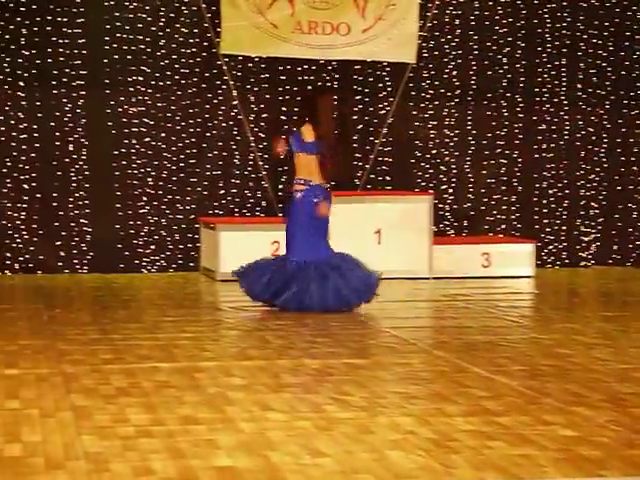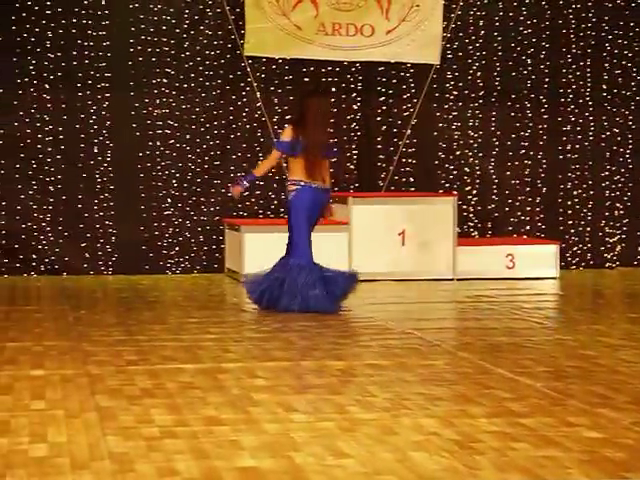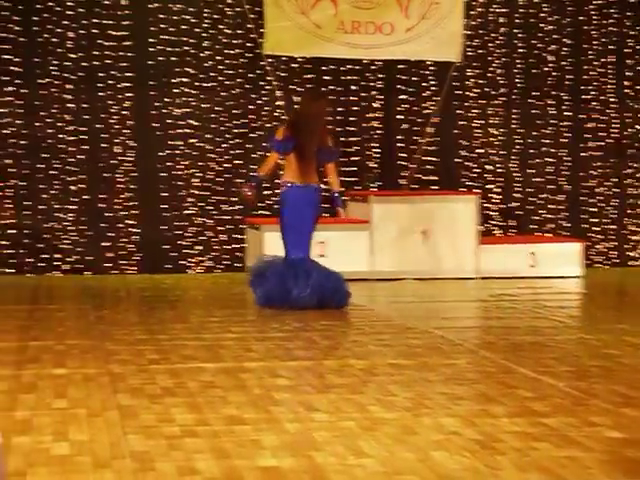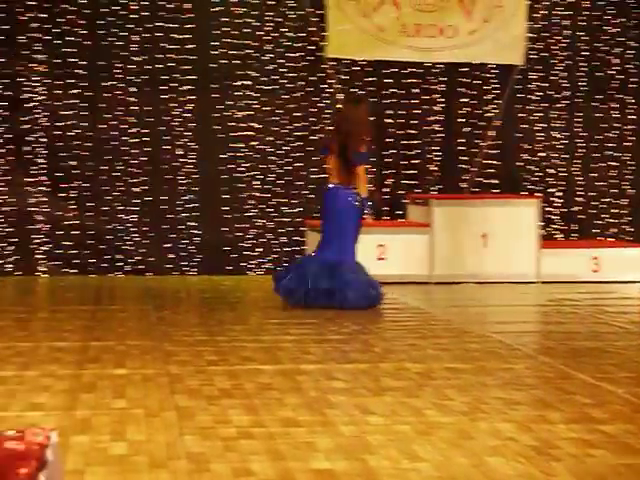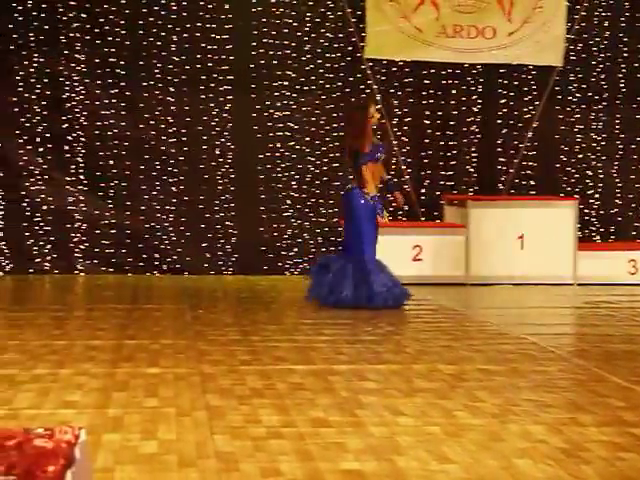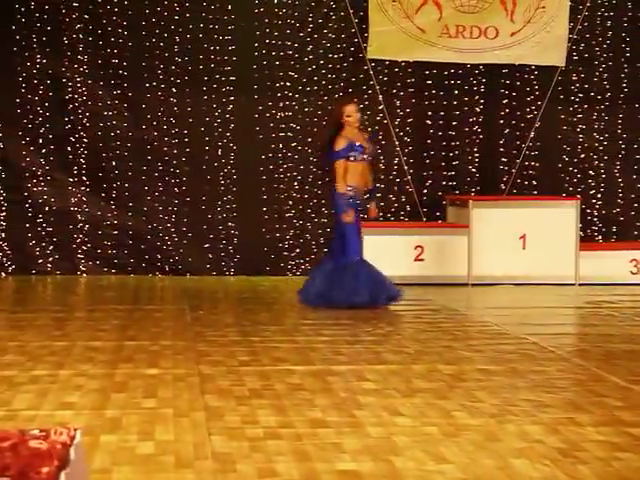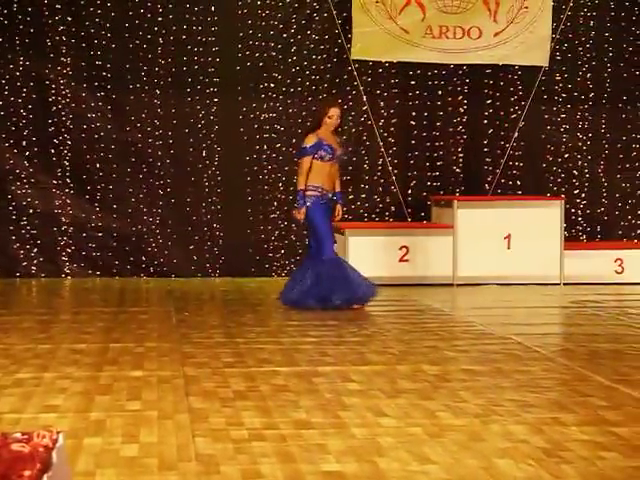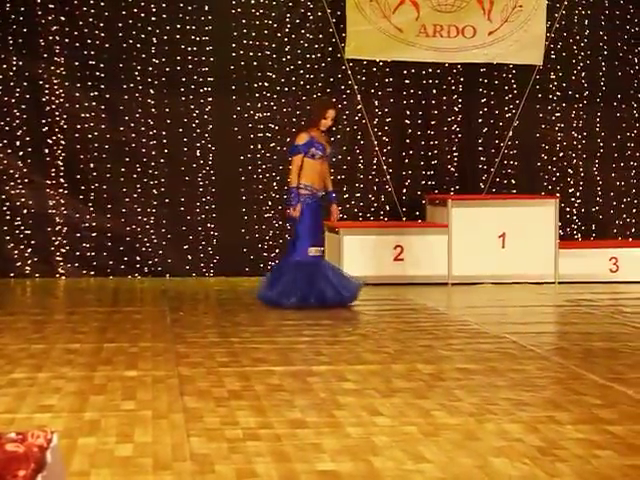
dt=0.3s
person 1, frame 1
left shoulder: (306, 129)
right shoulder: (321, 131)
left elbow: (313, 165)
left wrist: (321, 199)
right wrist: (287, 148)
left hip: (305, 191)
right hip: (319, 192)
left knee: (298, 246)
right knee: (317, 246)
left ankle: (294, 296)
right ankle: (345, 290)
person 1, frame 2
left shoulder: (292, 131)
right shoulder: (323, 134)
left elbow: (271, 160)
left wrist: (244, 181)
right wrist: (328, 198)
left hip: (298, 192)
right hip: (319, 193)
left knee: (300, 247)
right knee: (298, 245)
left ankle: (307, 296)
person 1, frame 3
left shoulder: (286, 131)
right shoulder: (324, 138)
left elbow: (271, 161)
right elbow: (331, 172)
left wrist: (253, 183)
right wrist: (338, 202)
left hip: (290, 192)
right hip: (312, 193)
left knee: (294, 246)
right knee: (301, 244)
left ankle: (315, 288)
right ankle: (301, 291)
person 1, frame 4
left shoulder: (335, 137)
right shoulder: (360, 143)
right elbow: (360, 178)
right wrist: (366, 207)
left hip: (331, 193)
right hip: (350, 197)
left knee: (328, 246)
right knee: (345, 249)
left ankle: (312, 287)
right ankle: (347, 294)
person 1, frame 5
left shoulder: (367, 139)
right shoulder: (364, 144)
left elbow: (377, 169)
right elbow: (368, 179)
left wrist: (393, 188)
right wrist: (379, 209)
left hip: (357, 196)
right hip: (362, 198)
left knee: (353, 248)
right knee: (365, 250)
left ankle: (340, 291)
right ankle: (369, 295)
person 1, frame 6
left shoulder: (364, 137)
right shoulder: (341, 141)
right elbow: (339, 176)
left wrist: (371, 199)
right wrist: (345, 207)
left hip: (356, 198)
right hip: (345, 198)
left knee: (342, 249)
right knee: (352, 249)
left ankle: (327, 291)
right ankle: (360, 294)
person 1, frame 7
left shoulder: (335, 140)
right shoulder: (312, 139)
right elbow: (302, 172)
left wrist: (338, 201)
right wrist: (300, 203)
left hip: (326, 199)
right hip: (313, 198)
left knee: (319, 248)
right knee: (325, 248)
left ankle: (311, 294)
right ankle: (337, 294)
person 1, frame 8
left shoulder: (323, 139)
right shoulder: (304, 138)
right elbow: (294, 170)
left wrist: (333, 201)
right wrist: (294, 200)
left hip: (317, 198)
right hip: (304, 196)
left knee: (315, 247)
right knee: (303, 246)
left ankle: (311, 292)
right ankle: (287, 292)
